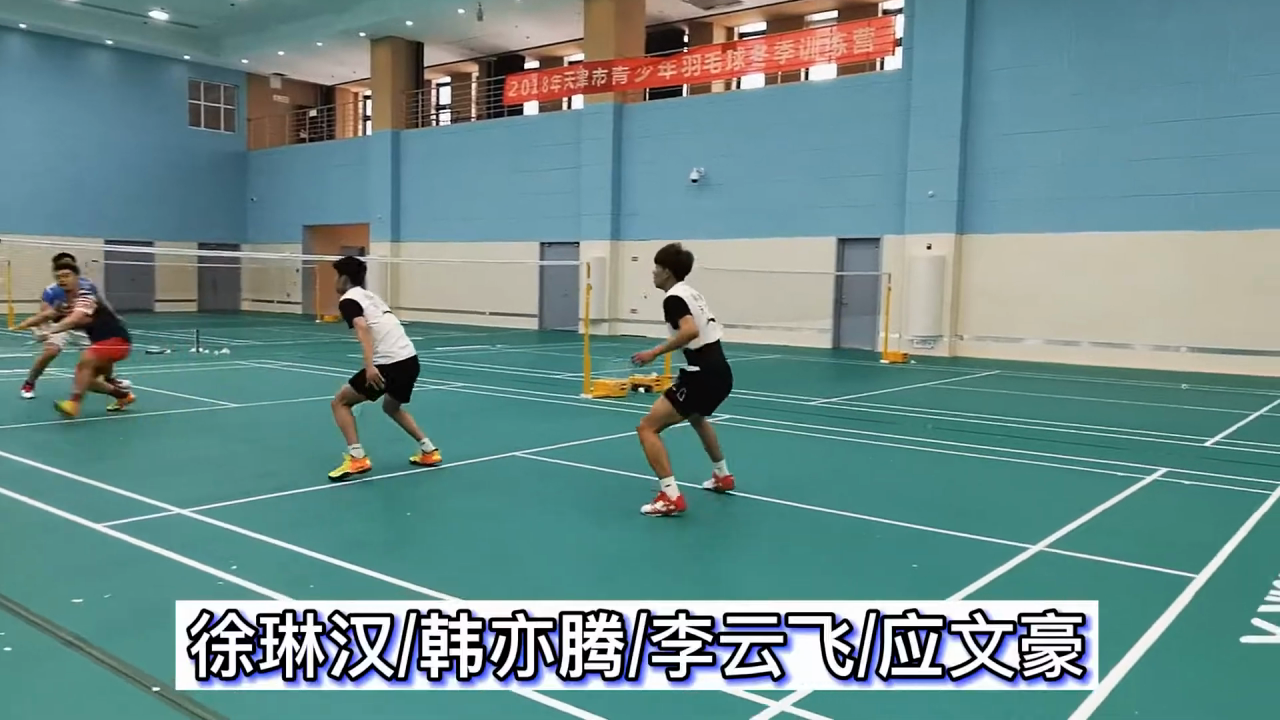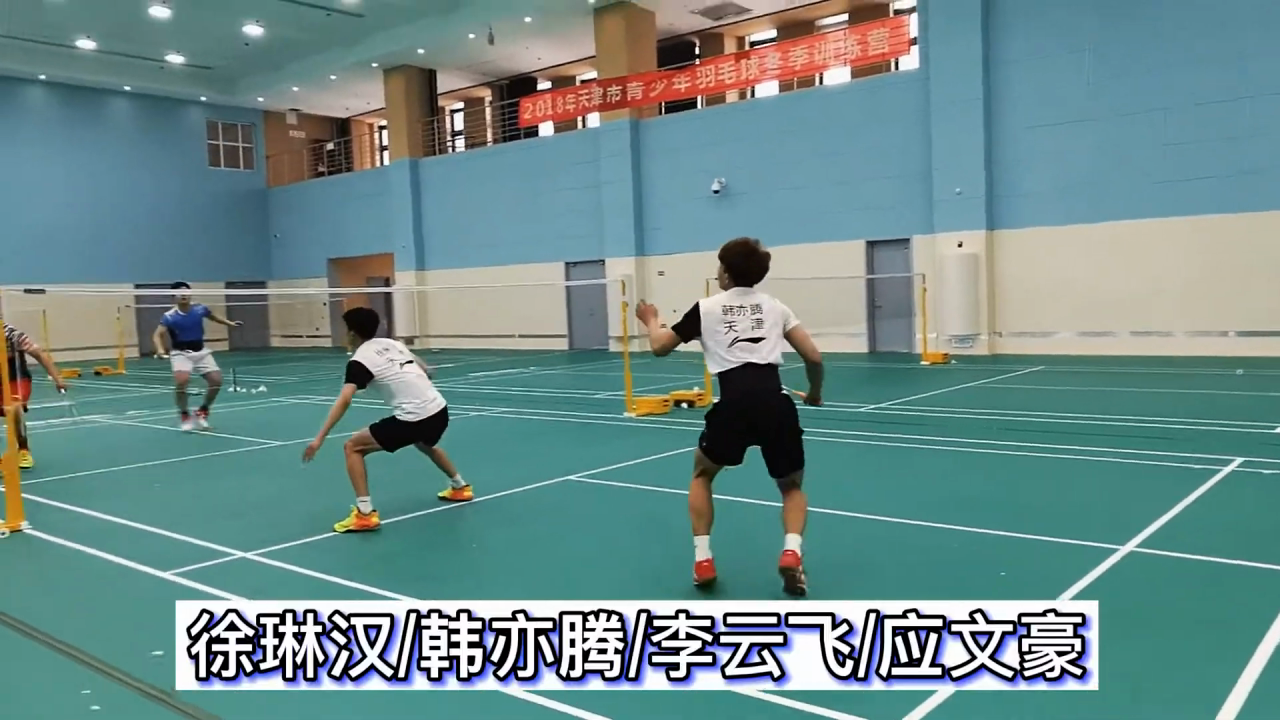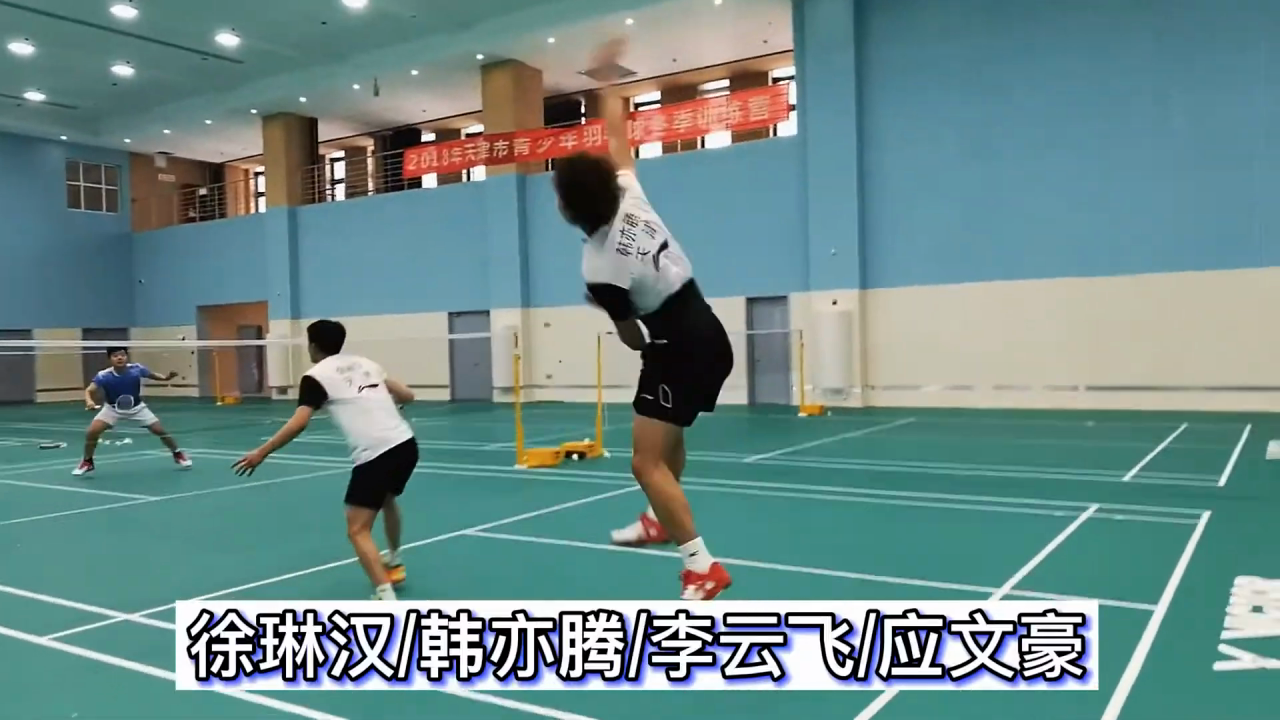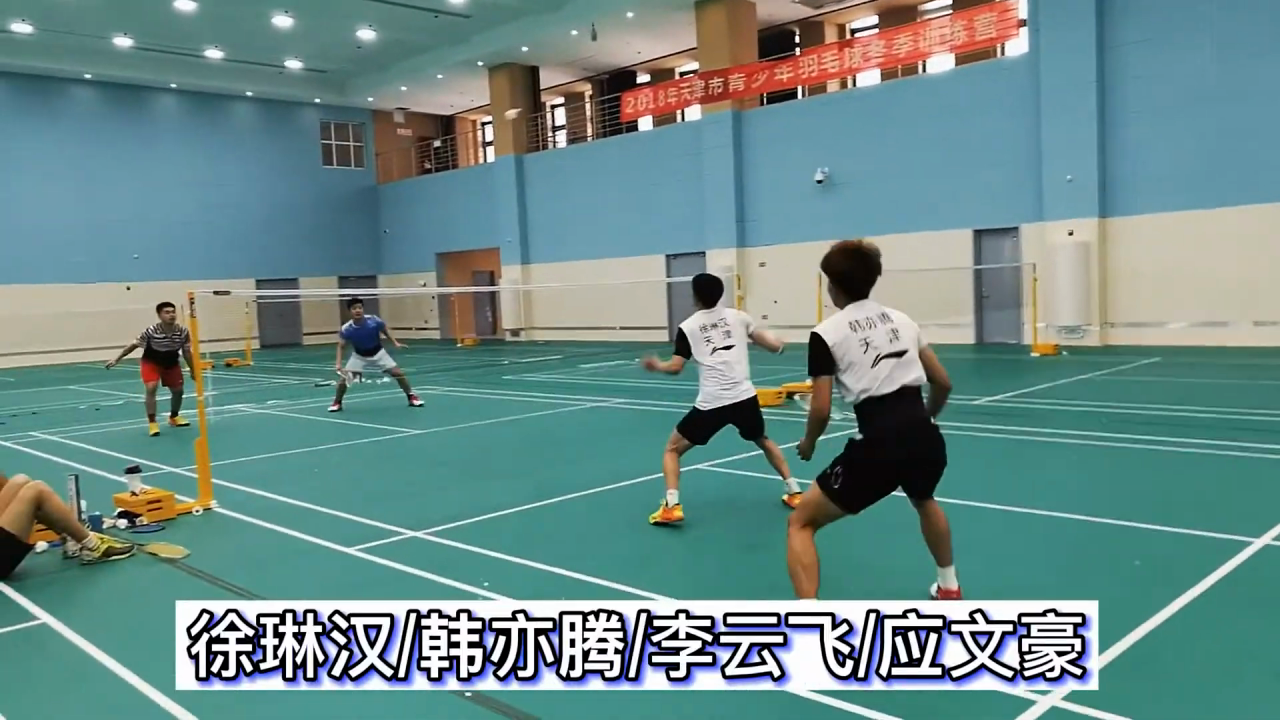
dt=0.7s
person 1, frame 1
left shoulder: (673, 299)
right shoulder: (692, 294)
left elbow: (690, 330)
left wrist: (656, 352)
left hip: (702, 376)
right hip: (721, 373)
left knee: (647, 427)
right knee: (698, 418)
left ankle: (671, 496)
right ankle: (723, 475)
person 1, frame 2
left shoulder: (706, 308)
right shoulder: (775, 307)
left elbow: (660, 347)
right elbow: (814, 358)
left wrist: (651, 320)
right wrist: (814, 393)
left hip: (732, 406)
right hip: (777, 405)
left knee: (701, 477)
right knee: (792, 487)
left ankle: (702, 560)
right ankle: (792, 552)
person 1, frame 3
left shoulder: (598, 271)
right shoulder: (628, 196)
left elbow: (632, 339)
right elbow: (618, 145)
right wrist: (605, 77)
left hip: (681, 354)
right hip: (710, 339)
left knee: (648, 464)
right knee: (665, 442)
left ankle: (703, 568)
right ankle: (660, 520)
person 1, frame 4
left shoulder: (826, 334)
right shoulder: (900, 319)
left elbow: (821, 408)
right elbow: (941, 382)
left wrist: (808, 444)
left hip: (878, 447)
right hip: (927, 442)
left knee: (800, 524)
right knee: (924, 501)
right ankle: (948, 587)
person 2, frame 1
left shoulder: (348, 300)
right shoulder: (369, 296)
left elbow: (362, 329)
left wrist: (369, 366)
left hip: (390, 364)
right hip: (410, 359)
left knee: (339, 402)
right knee: (391, 407)
left ankle: (358, 458)
right ankle: (429, 451)
person 2, frame 2
left shoulder: (360, 360)
right shoulder: (394, 344)
left elbow: (344, 399)
right elbow: (427, 371)
left wrist: (320, 438)
left hip: (413, 420)
right hip: (439, 412)
left knee: (352, 447)
right knee: (425, 444)
left ankle: (366, 513)
right ankle: (460, 487)
person 2, frame 3
left shoulder: (316, 377)
right shoulder: (367, 363)
left elbow: (298, 423)
right elbow: (407, 396)
left wrist: (261, 453)
left hip: (374, 454)
right hip: (406, 443)
left knee: (357, 531)
right knee: (385, 496)
right ankle: (393, 564)
person 2, frame 4
left shoulder: (688, 327)
right shoulder: (737, 316)
left elbow: (675, 367)
right elbow: (774, 346)
left wrist: (656, 365)
right wrist: (779, 344)
left hip: (711, 404)
right hip: (745, 398)
left knee: (672, 449)
right knee: (764, 442)
left ankle: (671, 505)
right ankle: (793, 491)
